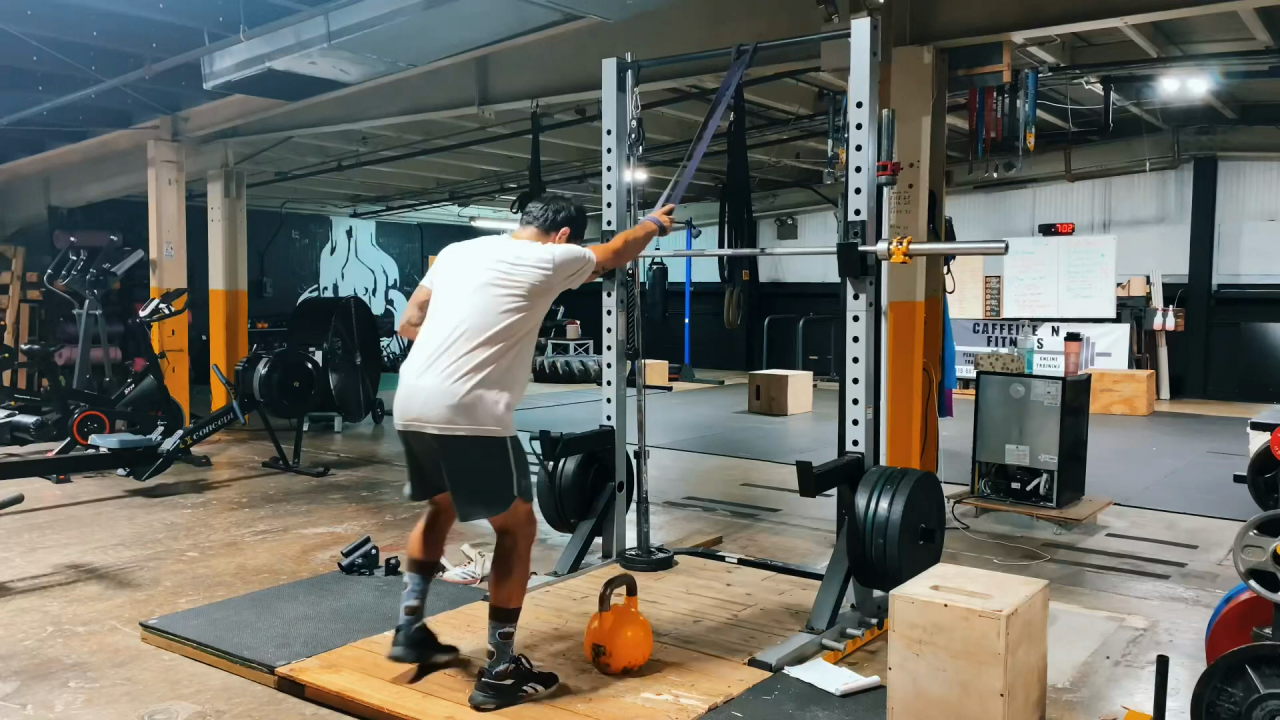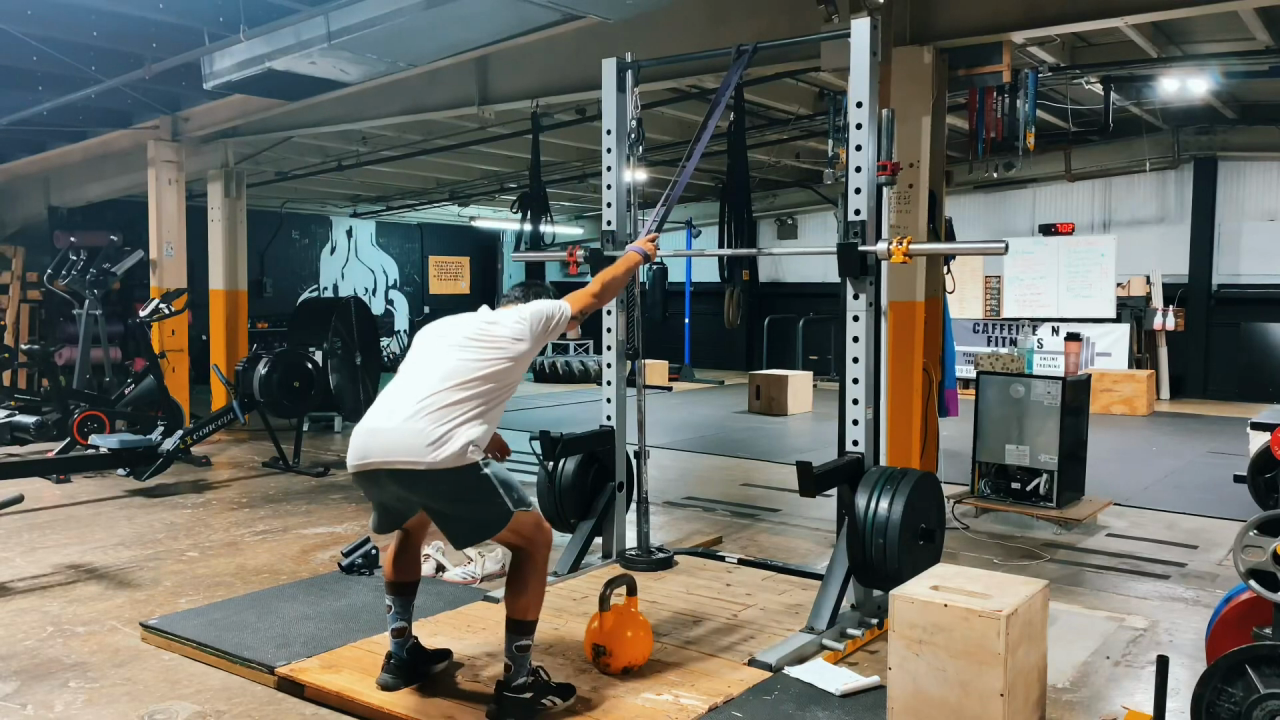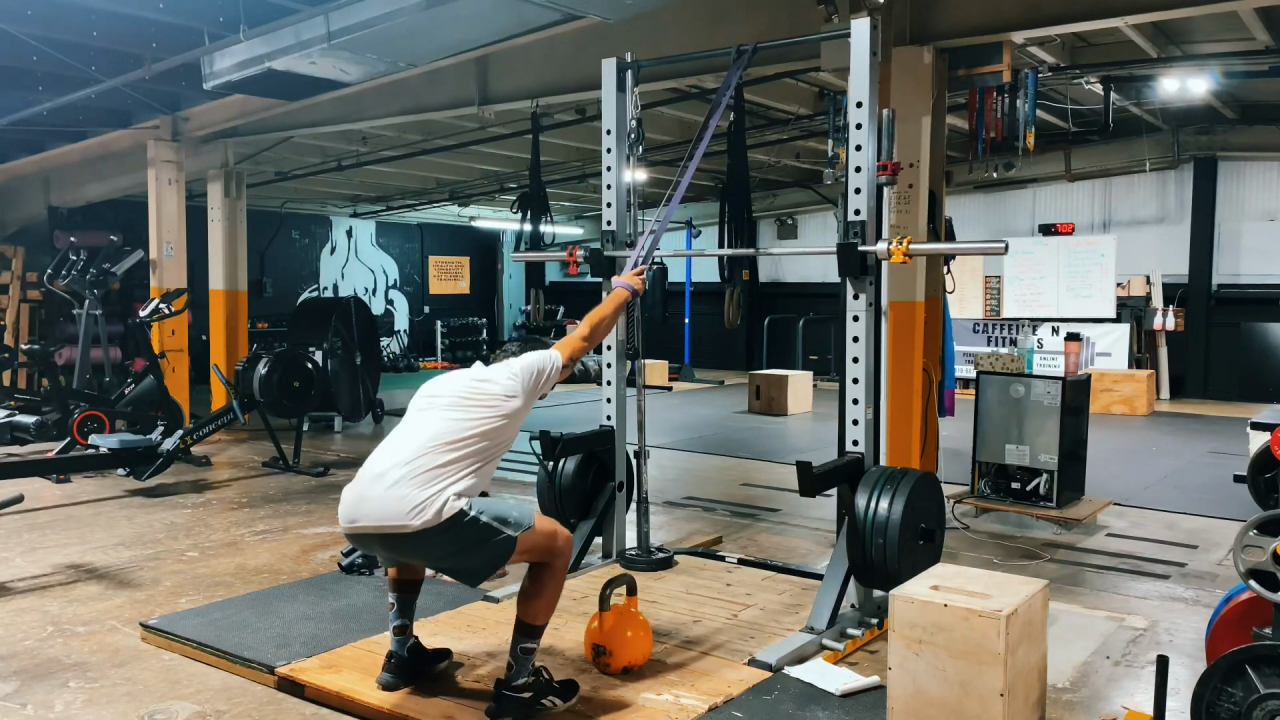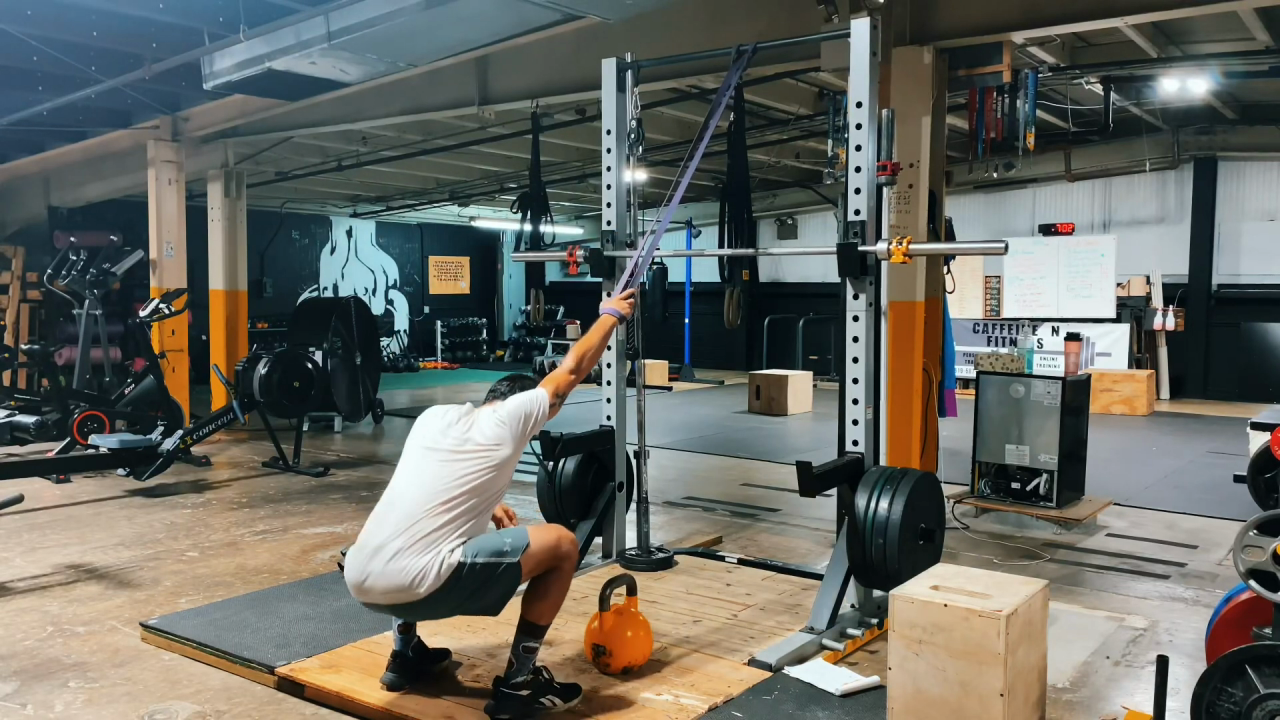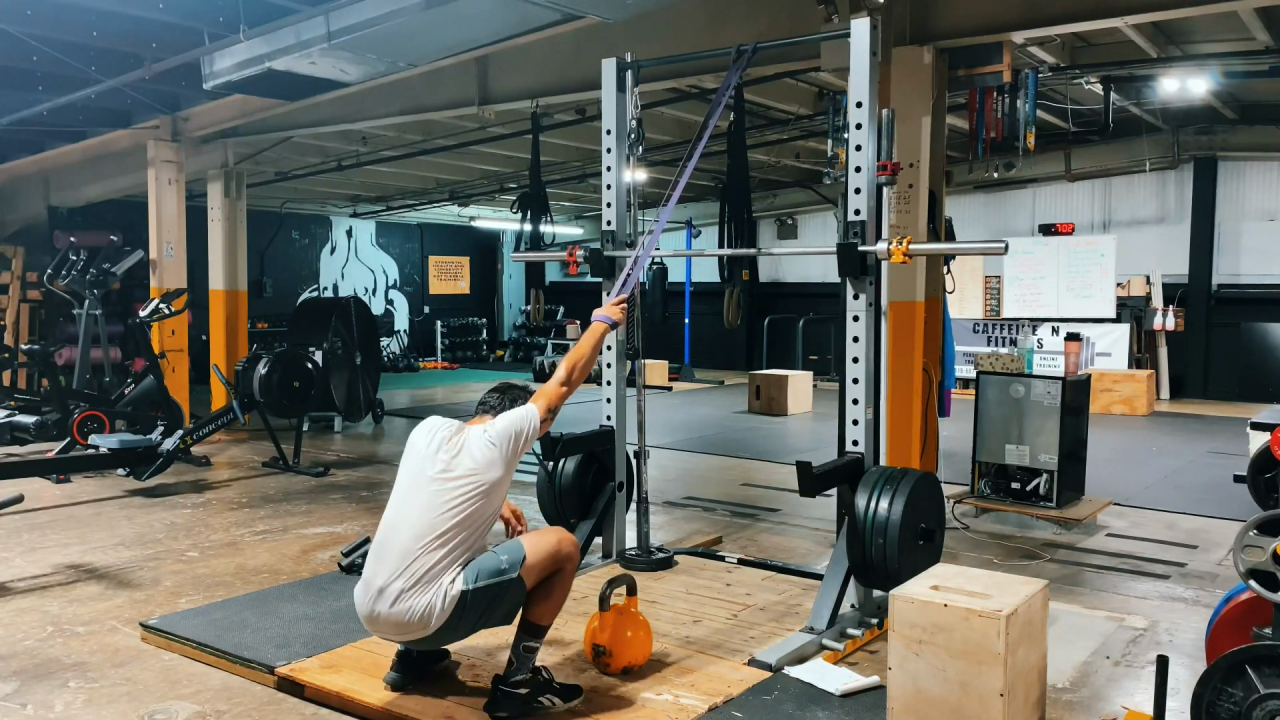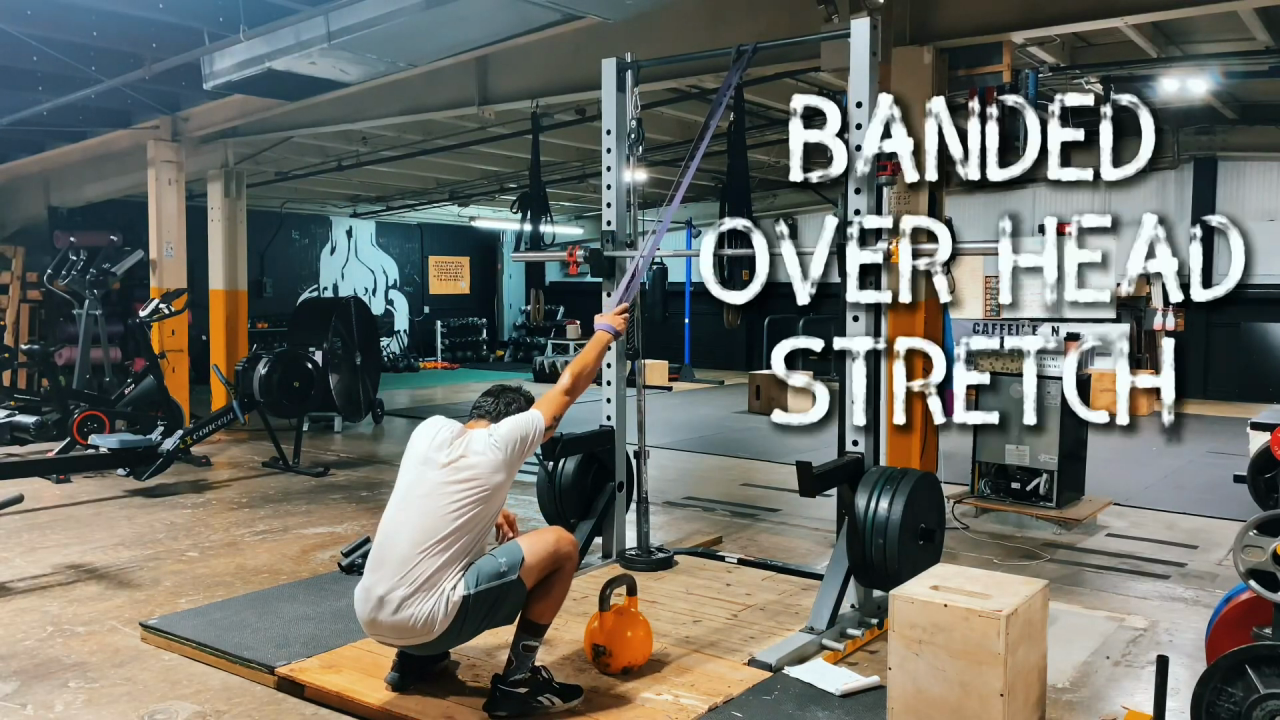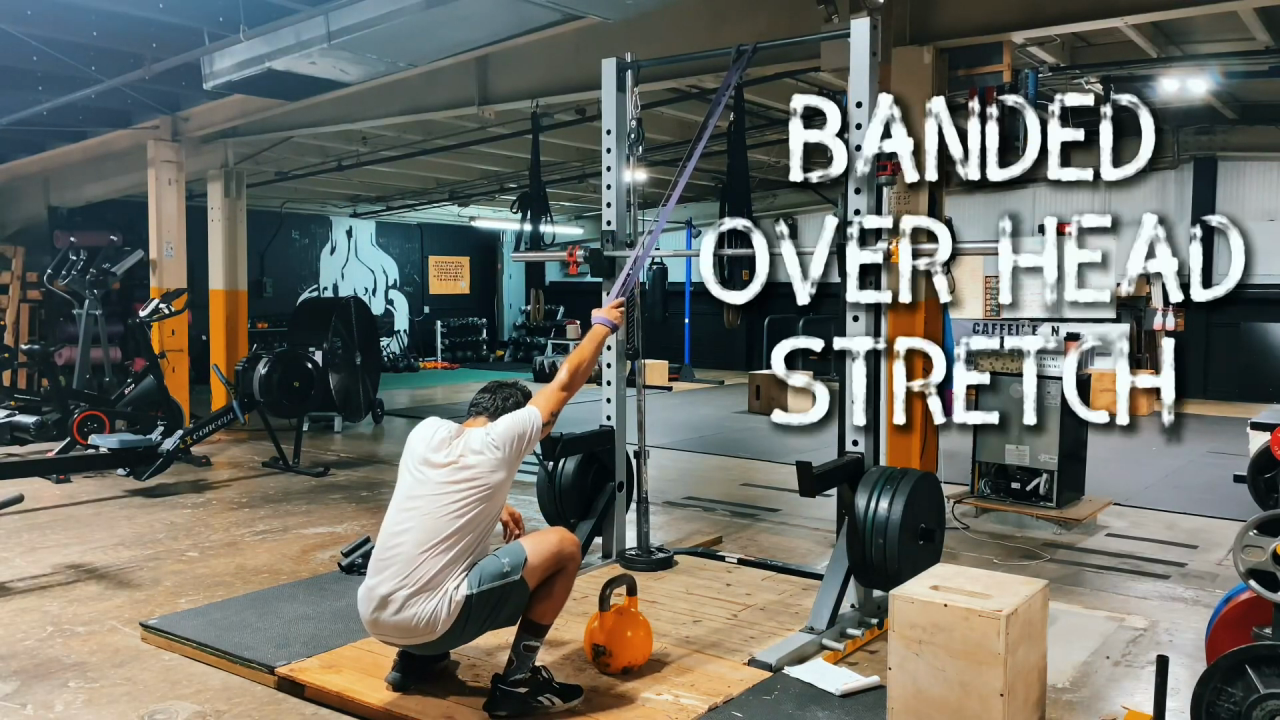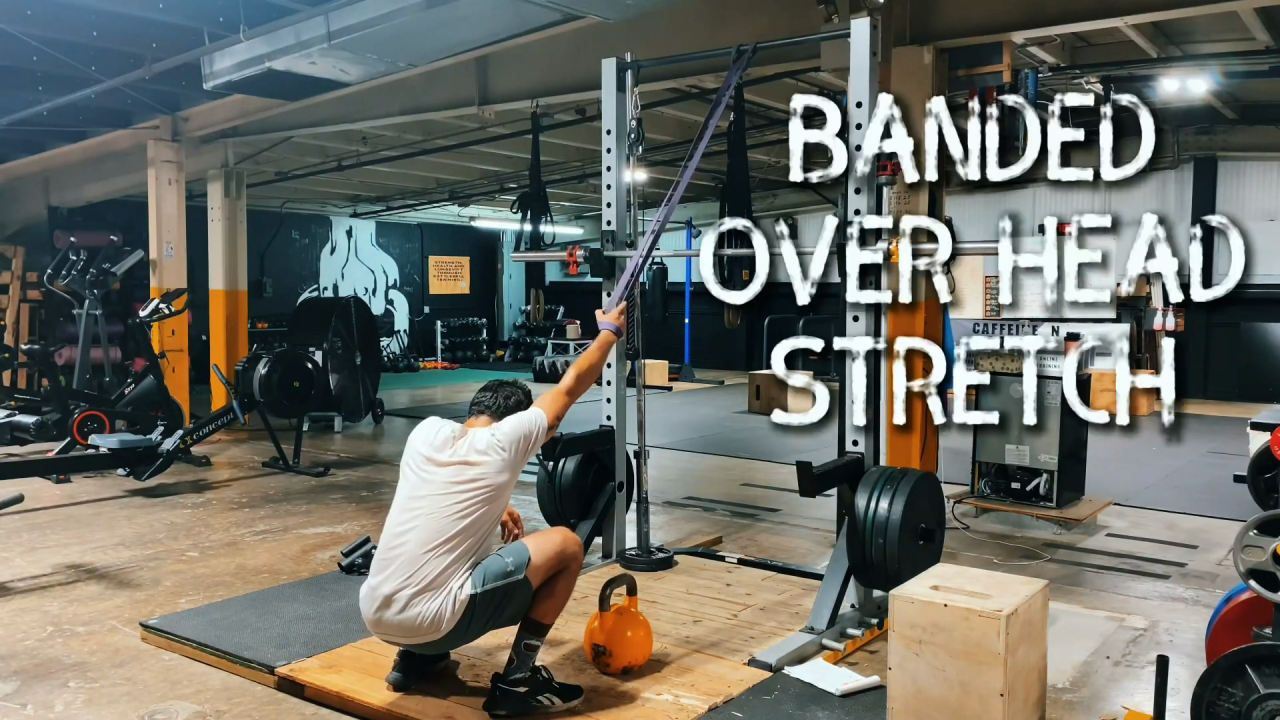
dt=0.5s
person 1, frame 1
left shoulder: (457, 252)
right shoulder: (548, 260)
left elbow: (409, 325)
right elbow: (615, 252)
right wrist: (653, 223)
left hip: (411, 402)
right hip: (468, 413)
left knee: (440, 507)
right knee: (516, 530)
left ankle: (410, 633)
right ankle: (500, 672)
person 1, frame 2
left shoulder: (439, 325)
right shoulder: (527, 319)
right elbow: (595, 293)
right wrist: (637, 253)
left hip: (365, 451)
right hip: (432, 454)
left knee: (411, 526)
right knee: (533, 540)
left ankle: (401, 655)
person 1, frame 3
left shoulder: (441, 381)
right shoulder: (518, 376)
right elbow: (585, 336)
left wrist: (490, 514)
right wrist: (624, 289)
left hip: (354, 518)
right hip: (414, 518)
right knee: (556, 543)
left ankle: (402, 656)
person 1, frame 4
left shoulder: (435, 416)
right shoulder: (508, 420)
right elbow: (572, 368)
right wrist: (611, 314)
left hip: (360, 579)
right hip: (415, 584)
right knee: (562, 546)
left ankle: (406, 655)
right ankle: (517, 685)
person 1, frame 5
left shoulder: (429, 429)
right shoulder: (498, 438)
right elbow: (563, 381)
right wrist: (603, 322)
left hip: (370, 611)
right hip: (422, 617)
right knee: (563, 545)
left ankle: (411, 657)
right ankle: (516, 684)
person 1, frame 6
left shoulder: (431, 429)
right shoulder: (499, 443)
right elbow: (567, 387)
right wrist: (606, 331)
left hip: (369, 615)
right hip: (425, 621)
right knee: (561, 545)
left ankle: (412, 658)
right ankle: (515, 684)
person 1, frame 7
left shoulder: (427, 431)
right shoulder: (498, 440)
right elbow: (565, 382)
right wrist: (603, 326)
left hip: (373, 616)
right hip: (428, 622)
right knee: (564, 544)
left ankle: (413, 659)
right ankle: (516, 684)
person 1, frame 8
left shoulder: (427, 431)
right shoulder: (504, 441)
right elbow: (571, 386)
right wrist: (610, 331)
left hip: (375, 615)
right hip: (431, 621)
right knee: (566, 544)
left ankle: (414, 658)
right ankle: (516, 682)
